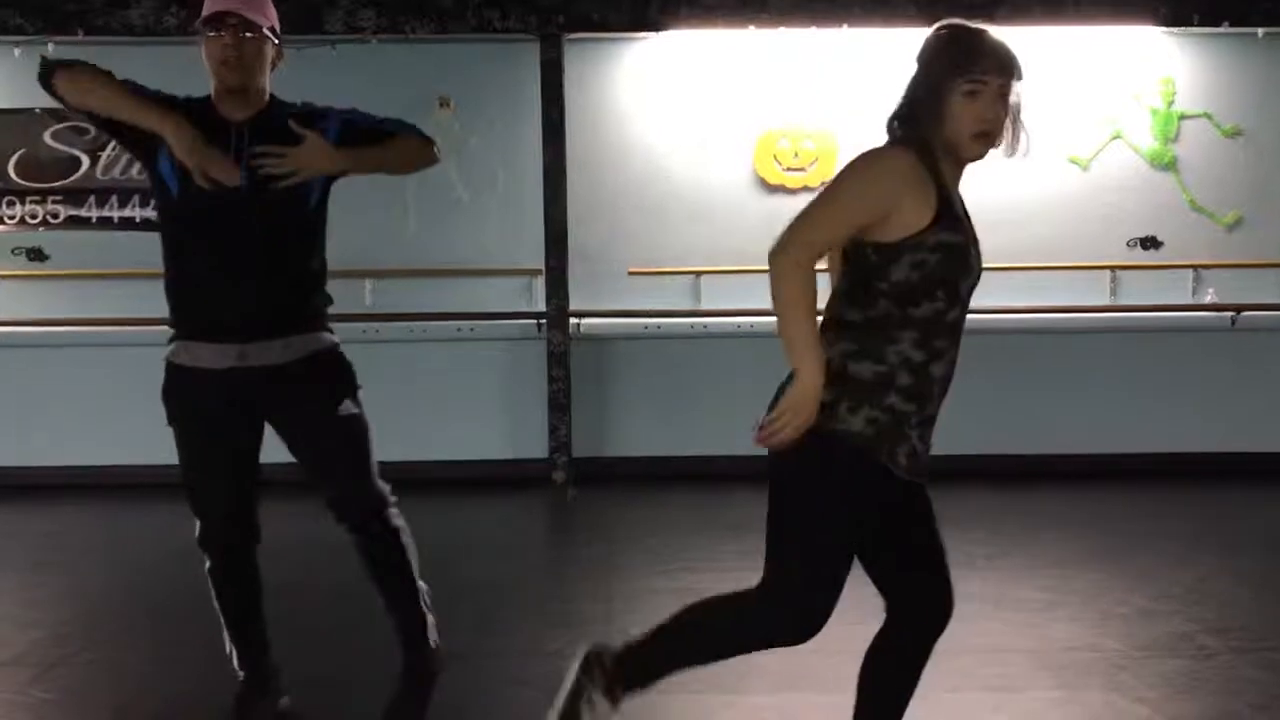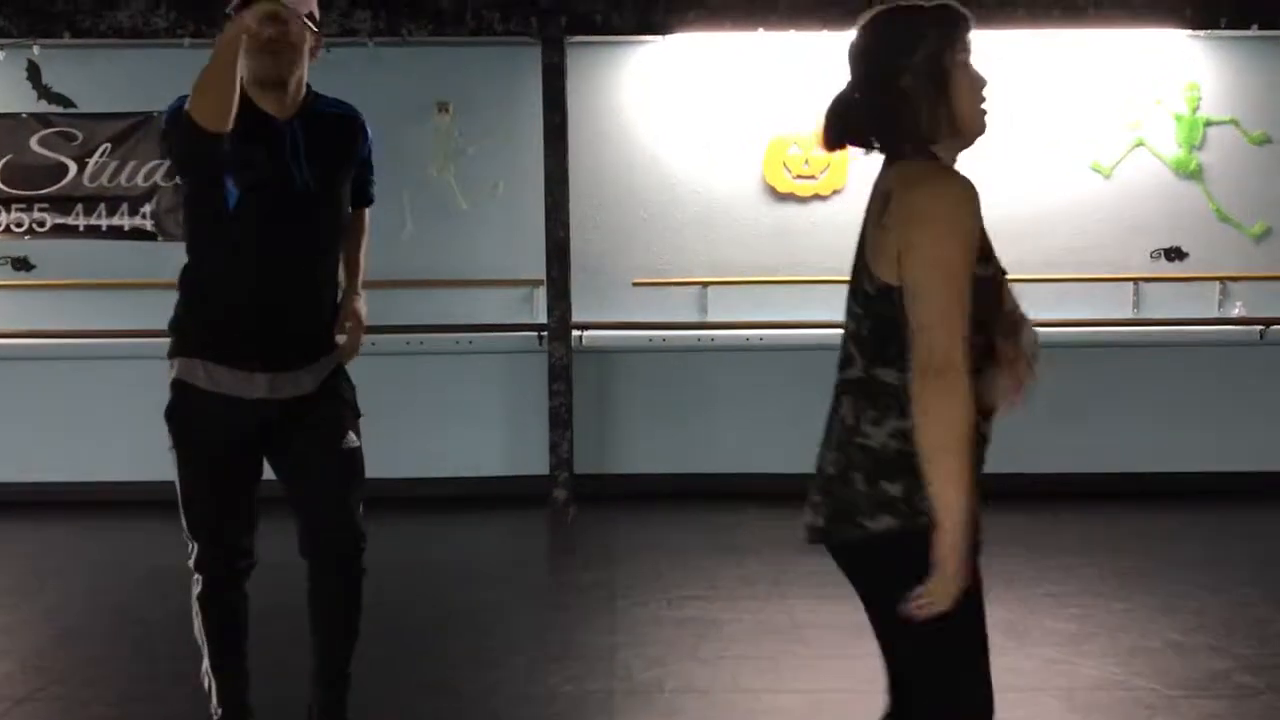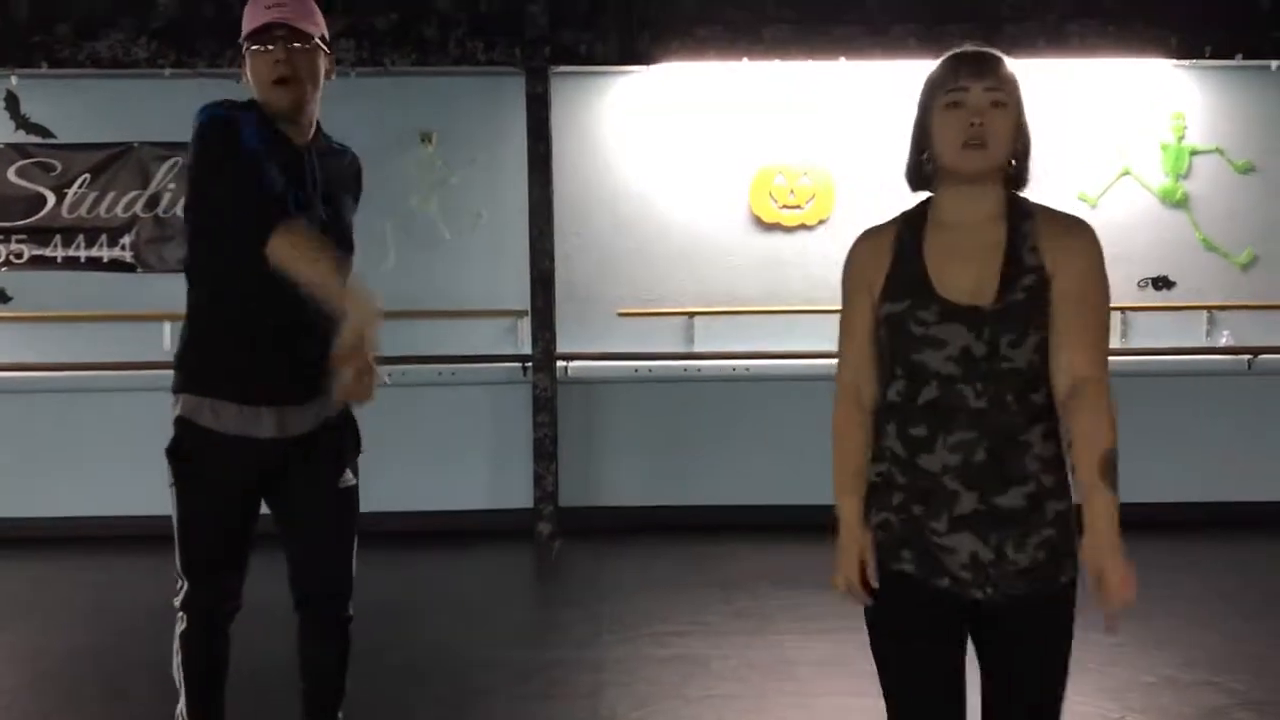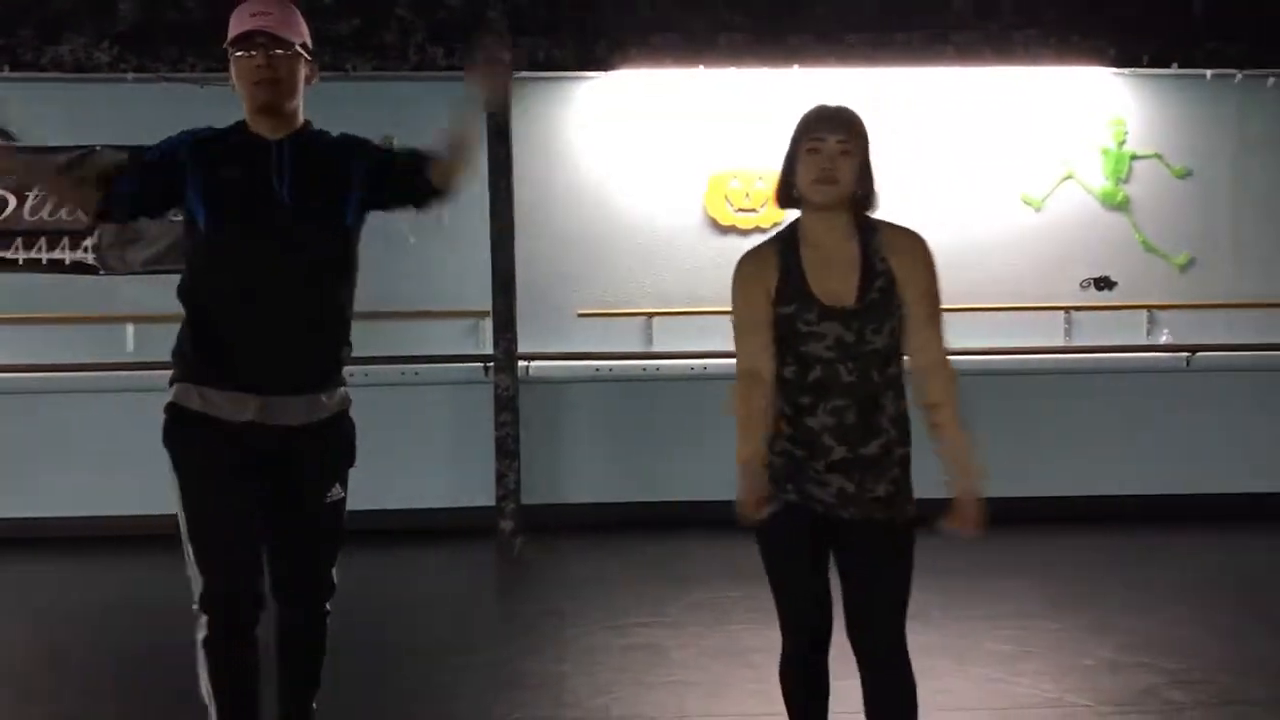
dt=0.7s
person 1, frame 1
left shoulder: (313, 129)
right shoulder: (171, 125)
left elbow: (423, 150)
right elbow: (60, 77)
left wrist: (336, 160)
right wrist: (169, 124)
left hip: (298, 351)
right hip: (201, 362)
left knee: (360, 498)
right knee: (223, 530)
left ankle: (420, 651)
person 1, frame 2
left shoulder: (345, 128)
right shoulder: (201, 126)
right elbow: (206, 129)
left wrist: (353, 292)
left hip: (313, 377)
right hip: (214, 380)
left knee: (339, 545)
right knee: (218, 559)
person 1, frame 3
left shoulder: (343, 166)
right shoulder: (225, 131)
right elbow: (270, 220)
left wrist: (346, 327)
right wrist: (356, 308)
left hip: (318, 417)
right hip: (220, 416)
left knee: (328, 596)
right knee: (207, 599)
person 1, frame 4
left shoulder: (349, 162)
right shoulder: (195, 158)
left elbow: (432, 179)
right elbow: (111, 197)
left wrist: (480, 106)
left hip: (314, 415)
right hip: (212, 412)
left knee: (307, 591)
right knee: (226, 598)
person 2, frame 1
left shoulder: (940, 184)
right shoulder: (894, 170)
right elbow: (790, 257)
right wrist: (812, 374)
left hip: (886, 442)
right hip: (840, 430)
left knee: (924, 606)
right knee: (793, 607)
person 2, frame 2
left shoulder: (926, 190)
right shoulder: (934, 194)
left elbow: (991, 321)
right elbow: (936, 368)
left wrist: (1013, 358)
right wrist: (952, 528)
left hip: (904, 499)
right hip: (898, 501)
person 2, frame 3
left shoulder: (1064, 243)
right shoulder: (879, 252)
left elbow: (1083, 386)
right elbow: (857, 396)
left wrist: (1100, 524)
right wrist: (851, 520)
left hip: (1030, 547)
right hip: (907, 546)
person 2, frame 4
left shoulder: (903, 251)
right shoulder: (762, 267)
left elbow: (931, 365)
right elbow: (755, 373)
left wrist: (964, 472)
right wrist: (750, 467)
left hip: (877, 479)
right hip: (788, 477)
left knee: (882, 645)
right knee: (804, 635)
